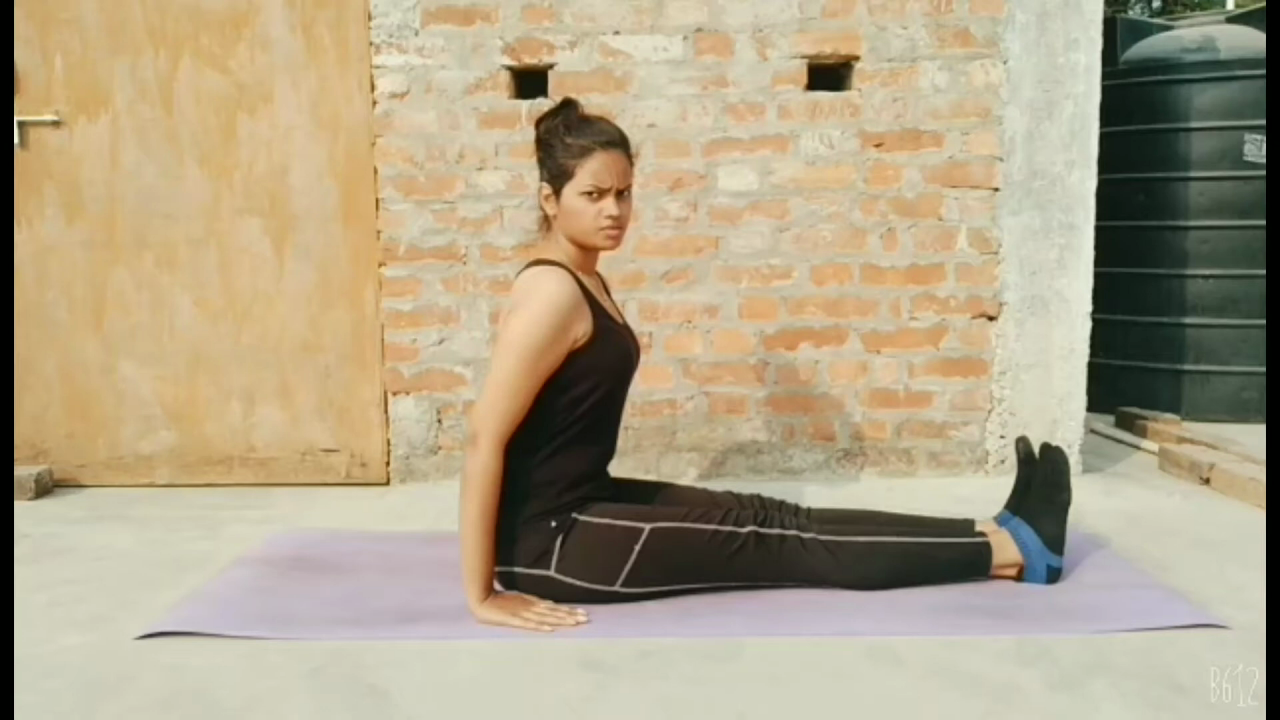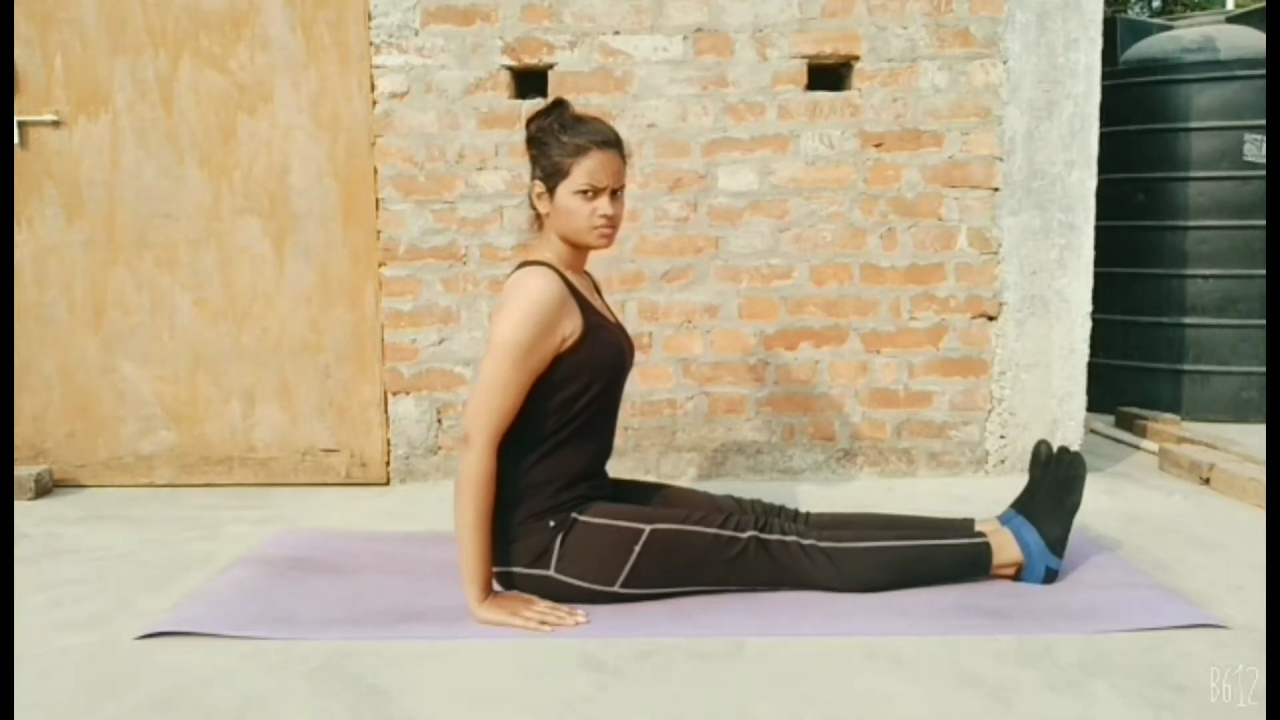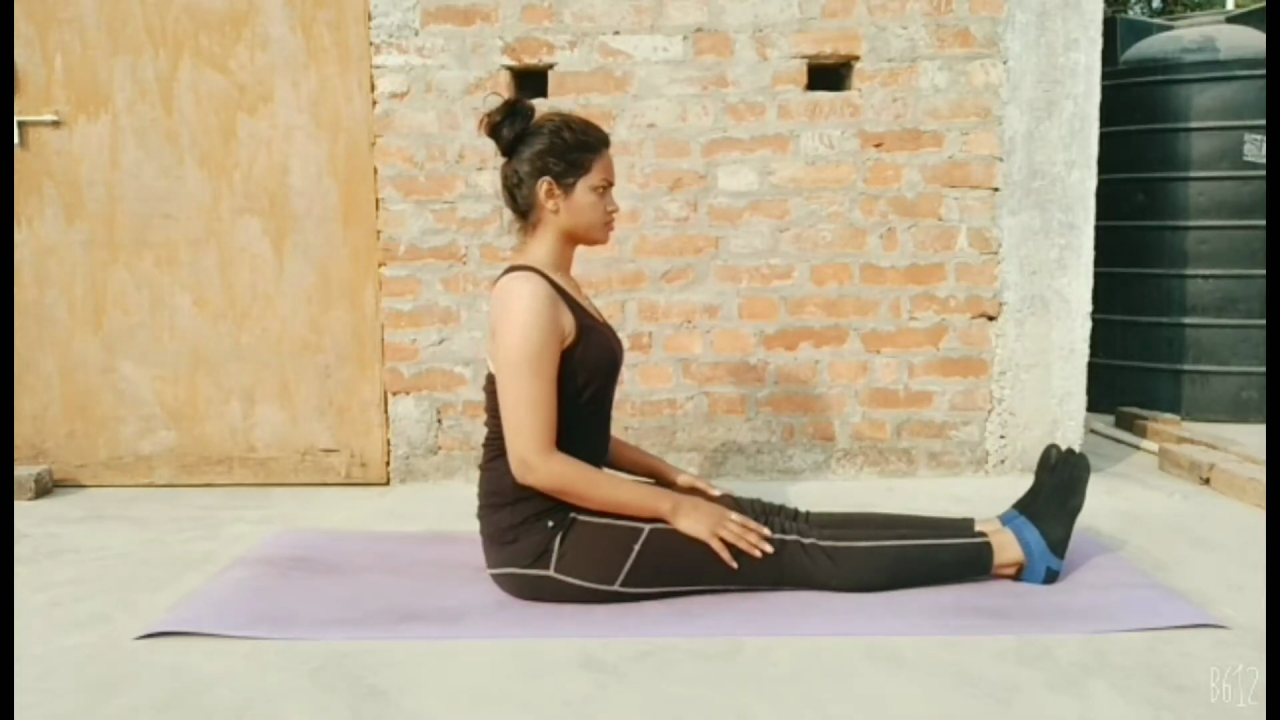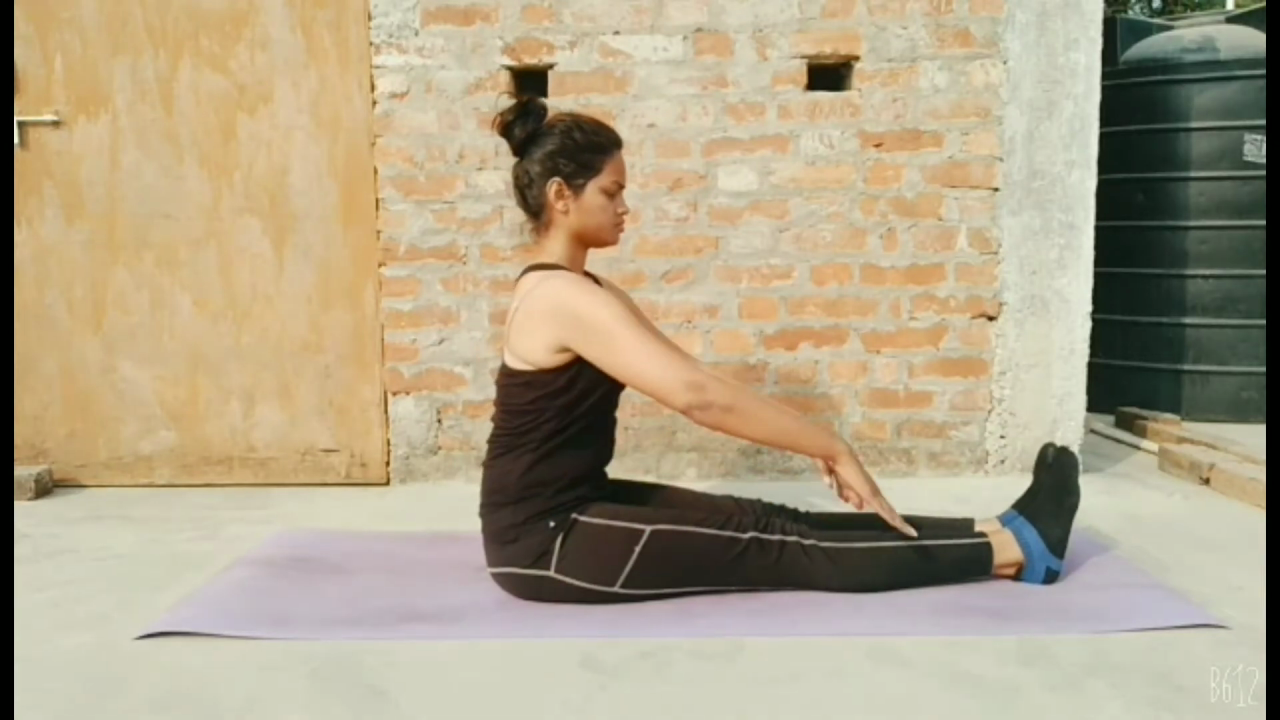
dt=1s
person 1, frame 1
left shoulder: (583, 281)
right shoulder: (551, 294)
right elbow: (484, 438)
right wrist: (482, 594)
left hip: (583, 505)
right hip: (550, 539)
left knee: (771, 520)
right knee: (772, 541)
left ankle: (1003, 536)
right ankle: (1015, 550)
person 1, frame 2
left shoulder: (574, 283)
right shoulder: (539, 294)
right elbow: (477, 440)
right wrist: (482, 593)
left hip: (580, 505)
right hip: (548, 537)
left knee: (771, 524)
right knee: (773, 543)
left ankle: (1001, 534)
right ankle: (1013, 549)
person 1, frame 3
left shoulder: (556, 287)
right shoulder: (528, 297)
right elbow: (534, 461)
left wrist: (668, 476)
right wrist: (674, 509)
left hip: (569, 517)
right hip: (543, 540)
left knee: (775, 524)
right knee: (776, 544)
left ankle: (1000, 535)
right ankle: (1014, 549)
person 1, frame 4
left shoulder: (578, 288)
right shoulder: (562, 297)
left elbow: (689, 371)
right elbow: (696, 393)
left wrist: (816, 441)
right wrist: (832, 447)
left hip: (574, 510)
right hip: (542, 541)
left knee: (767, 525)
right knee: (771, 544)
left ankle: (995, 536)
right ankle: (1011, 550)
